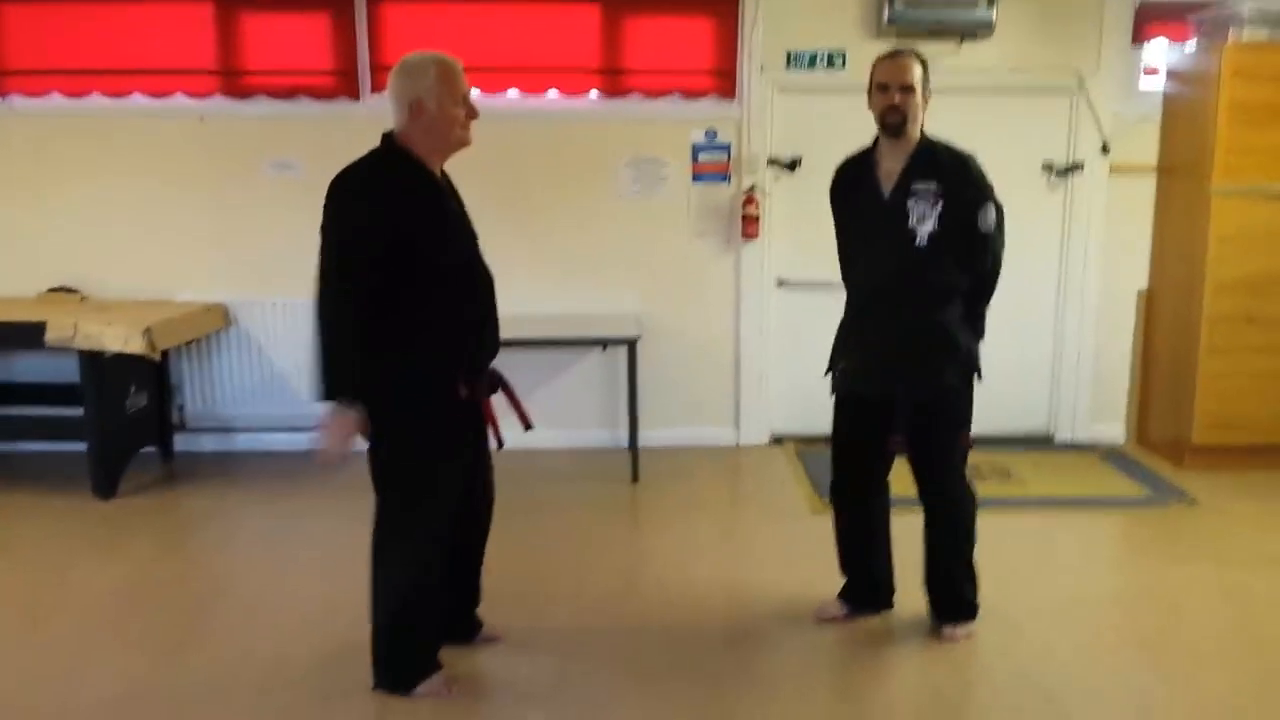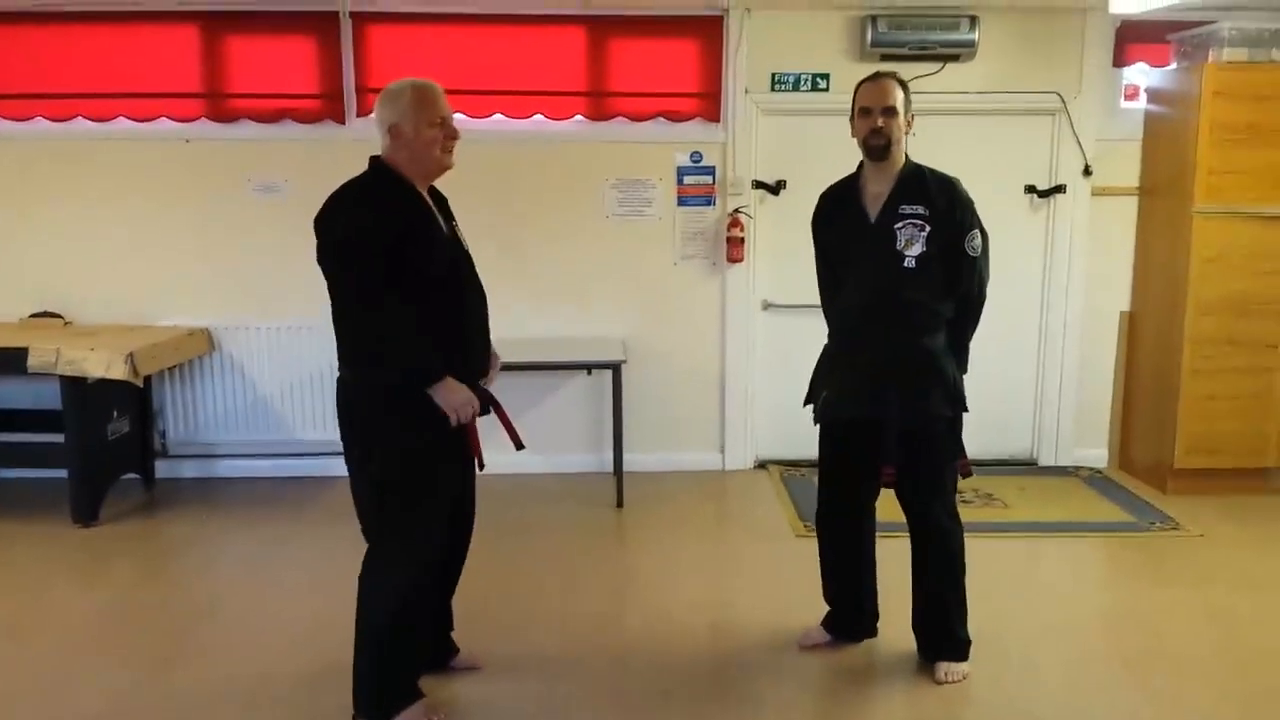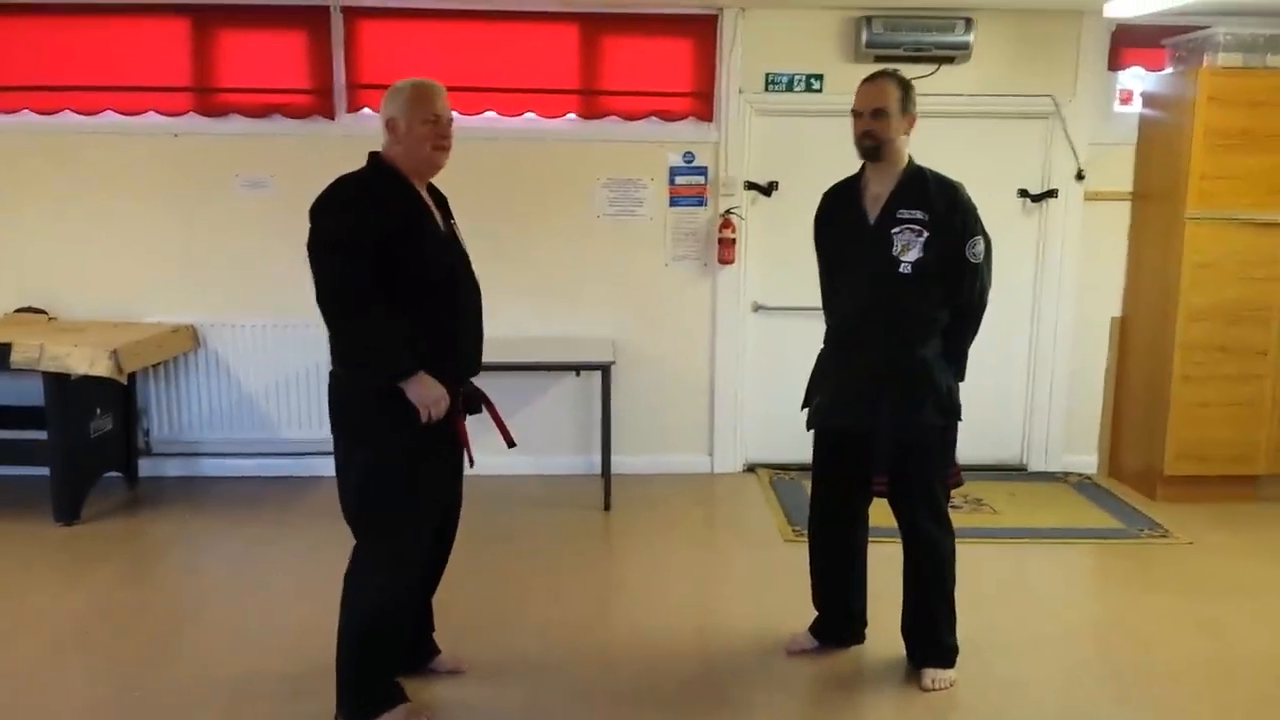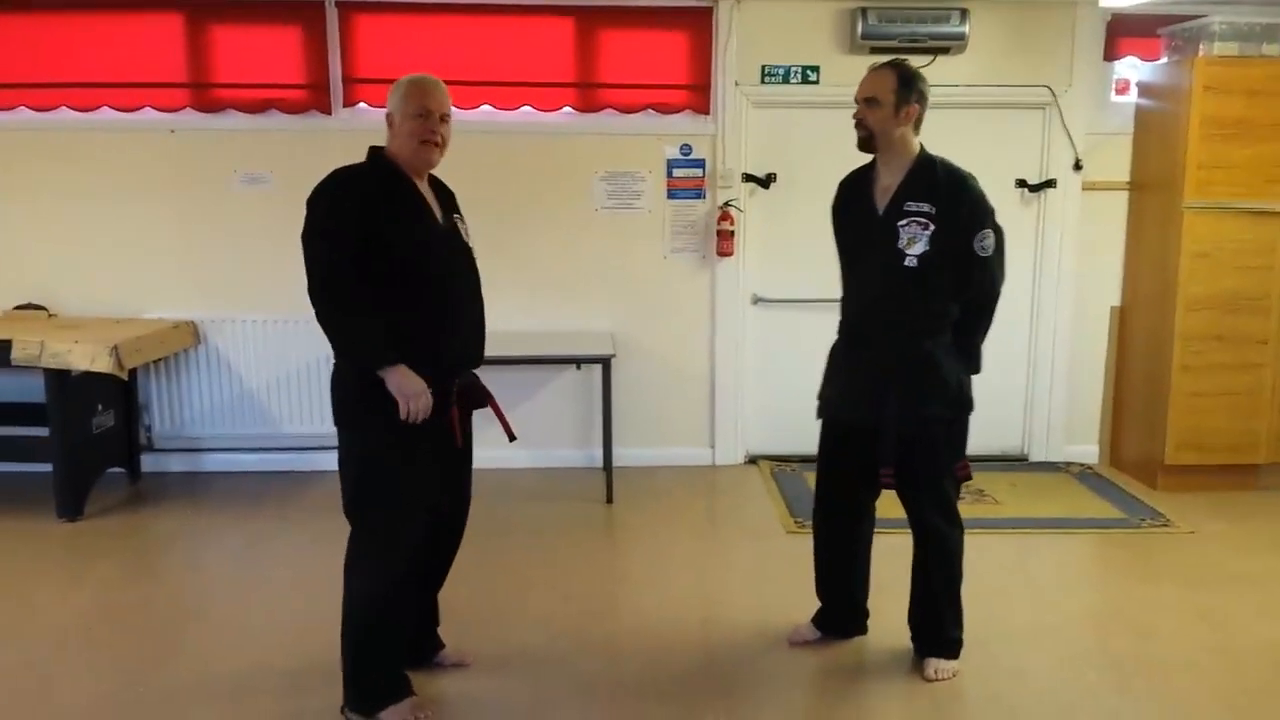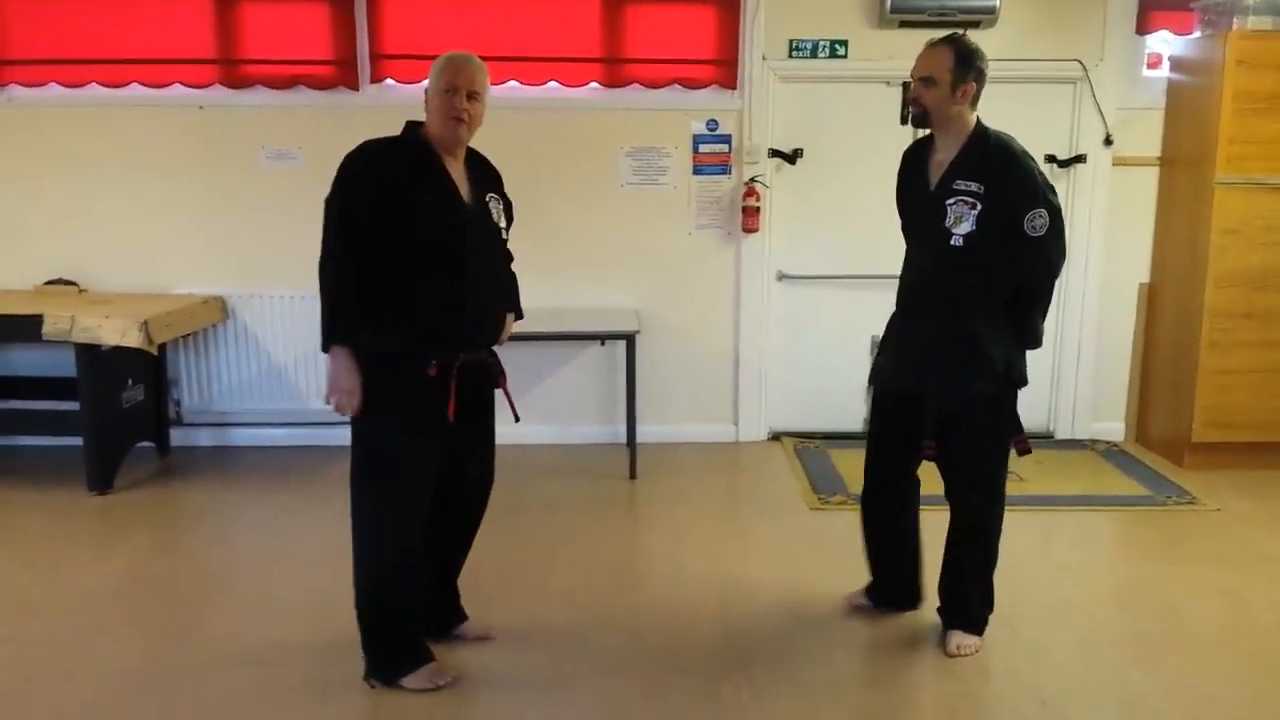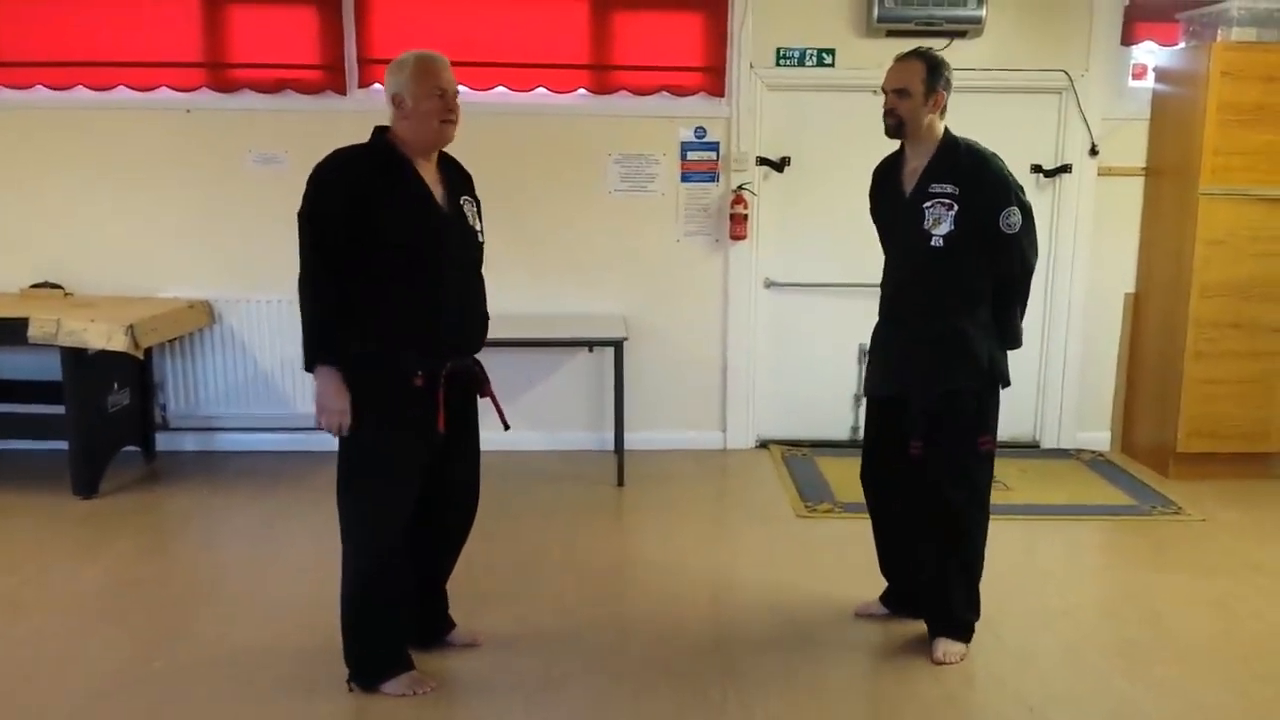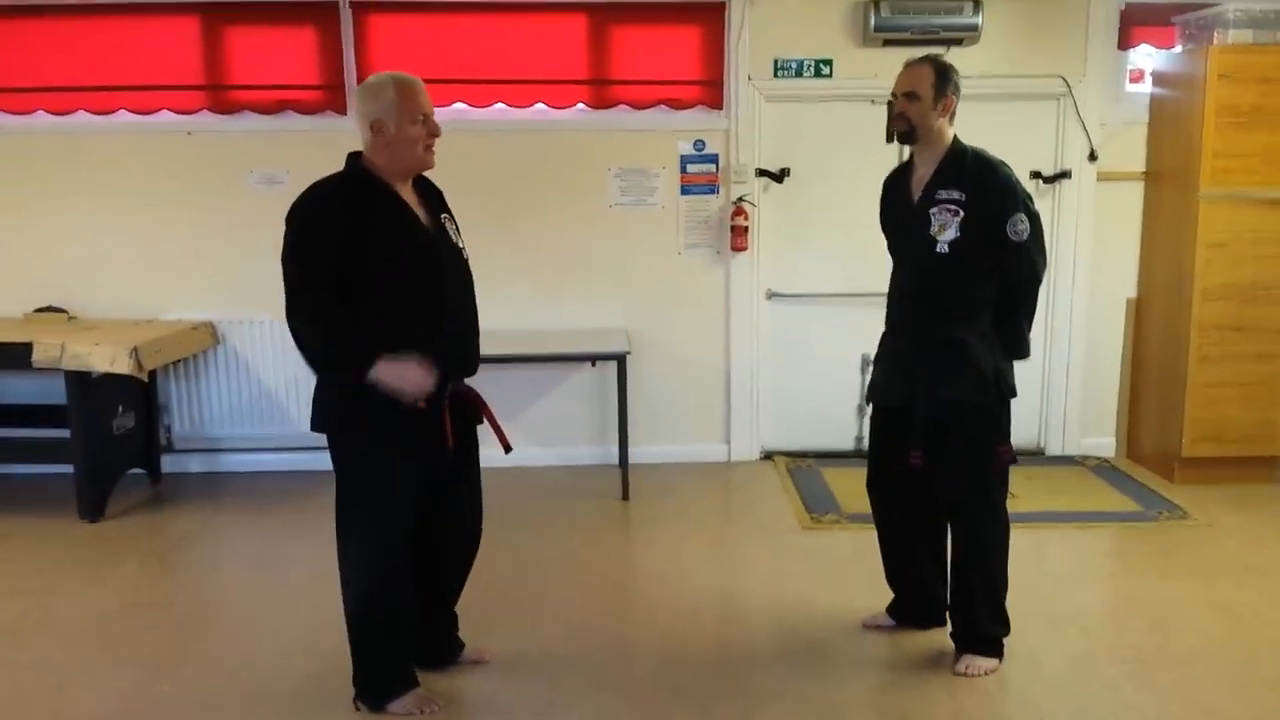
dt=0.5s
person 1, frame 1
left shoulder: (430, 180)
right shoulder: (371, 187)
right elbow: (341, 296)
right wrist: (344, 399)
left hip: (453, 384)
right hip: (405, 389)
left knee: (468, 504)
right knee: (414, 519)
left ankle: (454, 617)
right ankle: (401, 663)
person 1, frame 2
left shoulder: (429, 201)
right shoulder: (357, 208)
right elbow: (369, 314)
left wrist: (477, 351)
right wrist: (437, 379)
left hip: (442, 398)
right hip: (393, 406)
left knee: (448, 529)
right knee: (403, 542)
left ankle: (429, 643)
person 1, frame 3
left shoulder: (430, 199)
right shoulder: (353, 201)
right elbow: (347, 305)
left wrist: (456, 364)
right wrist: (408, 376)
left hip: (435, 397)
right hip: (382, 403)
left knee: (431, 531)
right knee: (390, 540)
left ankle: (410, 645)
person 1, frame 4
left shoulder: (440, 197)
right shoulder: (348, 193)
right elbow: (335, 294)
left wrist: (467, 346)
right wrist: (391, 369)
left hip: (443, 392)
right hip: (384, 396)
left knee: (441, 521)
right knee: (386, 533)
left ankle: (414, 638)
person 1, frame 5
left shoulder: (485, 176)
right shoulder: (376, 166)
right elbow: (341, 262)
left wrist: (507, 308)
right wrist: (342, 352)
left hip: (468, 370)
right hip: (397, 370)
left knee: (462, 497)
right knee: (393, 508)
left ankle: (437, 610)
right ankle: (394, 653)
person 1, frame 6
left shoulder: (456, 178)
right shoulder: (347, 175)
right elbow: (321, 280)
left wrist: (471, 334)
right wrist: (326, 370)
left hip: (450, 378)
right hip: (382, 381)
left knee: (449, 506)
right knee: (379, 518)
left ankle: (424, 618)
right ankle: (375, 659)
person 1, frame 7
left shoulder: (428, 196)
right shoulder: (329, 206)
right elbow: (310, 313)
left wrist: (457, 378)
right wrist: (375, 368)
left hip: (444, 403)
right hip: (374, 409)
left knee: (453, 529)
right knee: (379, 542)
left ankle: (435, 640)
person 2, frame 1
left shoulder: (957, 173)
right shoulder: (850, 177)
left elbow: (985, 262)
left wrist: (955, 331)
right wrist: (871, 323)
left hip: (937, 356)
right hip: (865, 349)
left knee: (944, 484)
right knee: (854, 477)
left ankle: (954, 605)
right ankle: (866, 589)
person 2, frame 2
left shoulder: (944, 196)
right shoulder: (833, 204)
left elbow: (970, 289)
left wrist: (937, 358)
right wrist: (854, 349)
left hip: (925, 384)
right hip: (849, 377)
left knee: (933, 514)
right knee: (841, 506)
left ankle: (945, 641)
right ankle: (850, 616)
person 2, frame 3
left shoulder: (946, 200)
right shoulder: (835, 203)
left elbow: (970, 296)
left wrist: (934, 366)
right wrist: (852, 355)
left hip: (919, 391)
right hip: (844, 382)
left knee: (924, 522)
right knee: (833, 513)
left ankle: (932, 648)
right ankle: (838, 623)
person 2, frame 4
left shoulder: (955, 191)
right shoulder: (851, 191)
left elbow: (983, 285)
left wrist: (948, 357)
right wrist: (866, 347)
left hip: (930, 383)
right hip: (856, 372)
left knee: (933, 515)
right knee: (838, 503)
left ankle: (938, 639)
right ankle: (840, 615)
person 2, frame 5
left shoulder: (1009, 166)
right shoulder: (913, 160)
left elbow: (1043, 258)
left wrist: (1009, 338)
right wrist: (921, 317)
left hip: (978, 356)
right hip: (908, 341)
left knee: (973, 490)
right knee: (885, 472)
left ankle: (965, 614)
right ankle: (893, 586)
person 2, frame 6
left shoulder: (980, 170)
right shoulder: (885, 176)
left elbow: (1018, 260)
left wrist: (991, 337)
right wrist: (901, 326)
left hip: (962, 359)
right hip: (897, 351)
left knee: (958, 490)
right knee: (887, 478)
left ankle: (953, 620)
right ankle: (909, 592)
person 2, frame 7
left shoulder: (988, 178)
right shoulder: (896, 184)
left elbow: (1026, 268)
left wrist: (999, 347)
right wrist: (908, 337)
left hip: (969, 369)
right hip: (904, 362)
left knee: (973, 503)
right knee: (895, 490)
left ankle: (981, 635)
right ankle: (917, 604)
